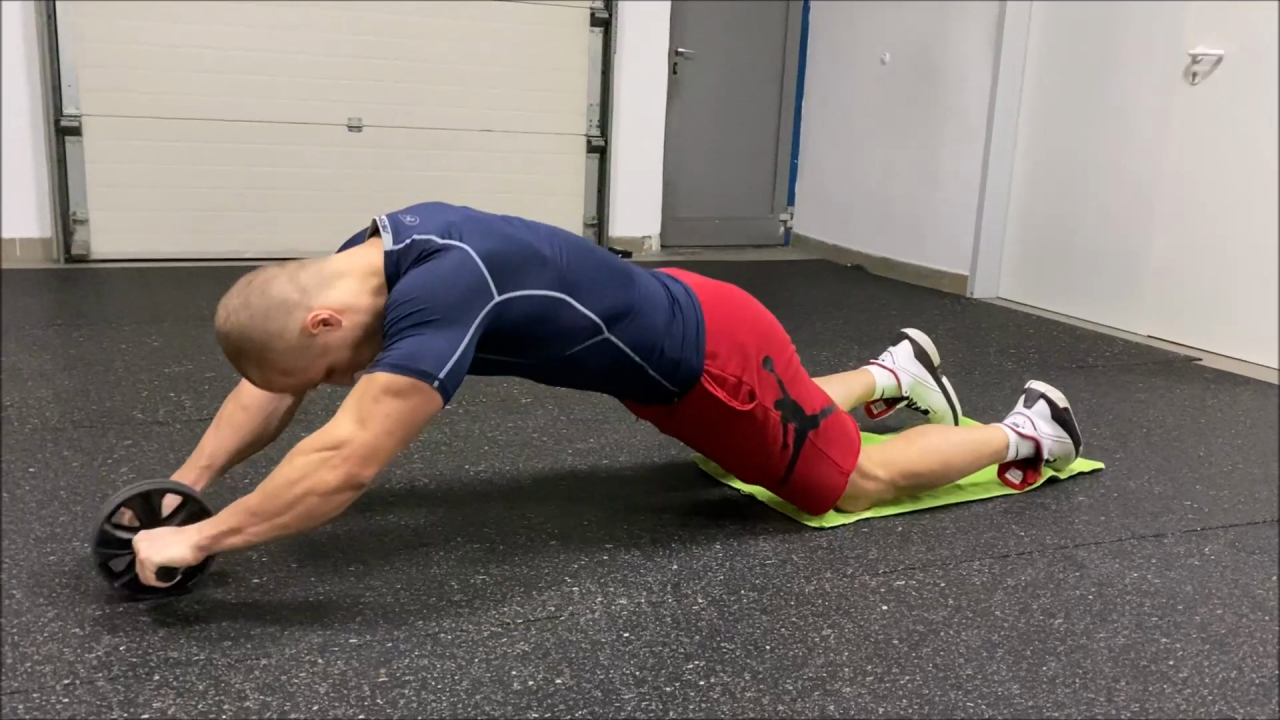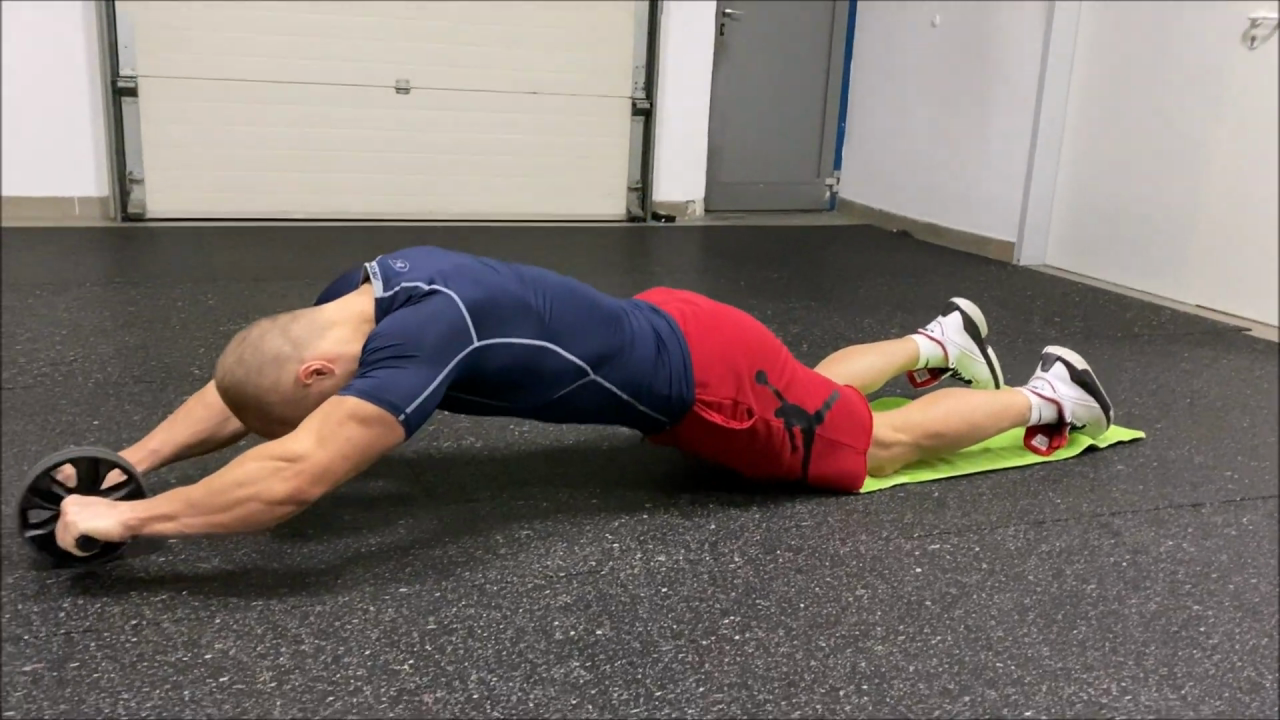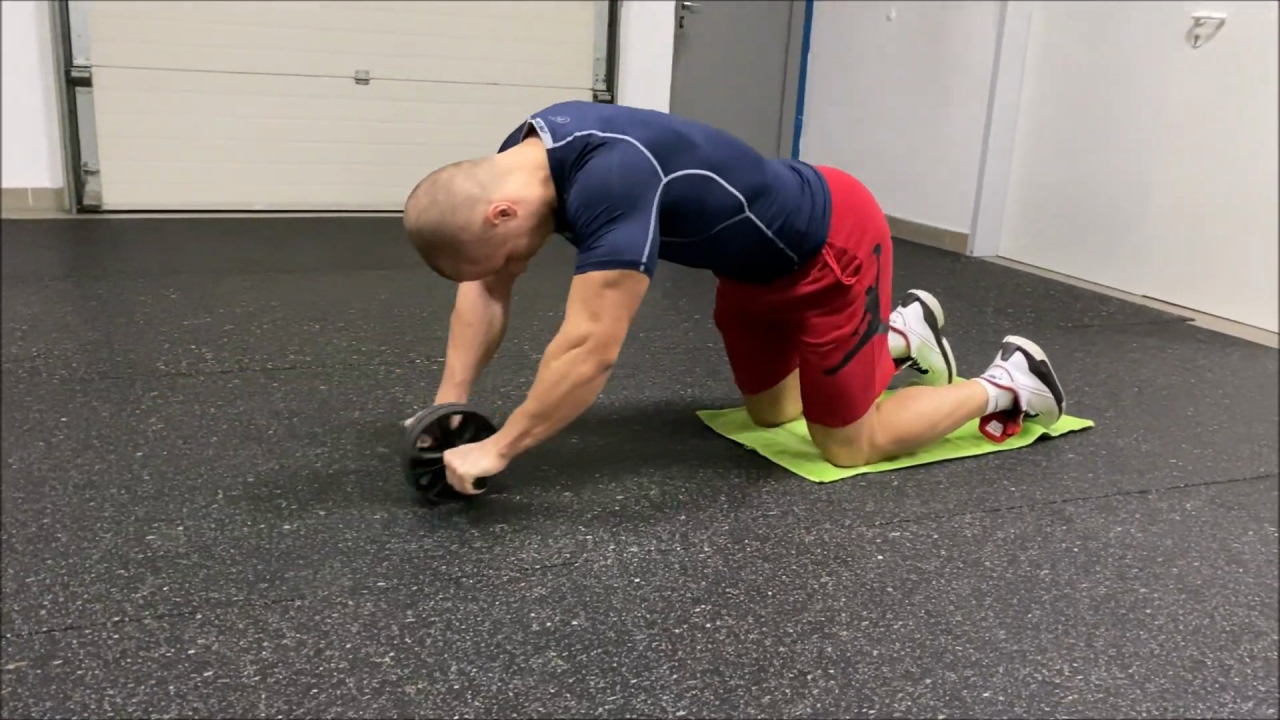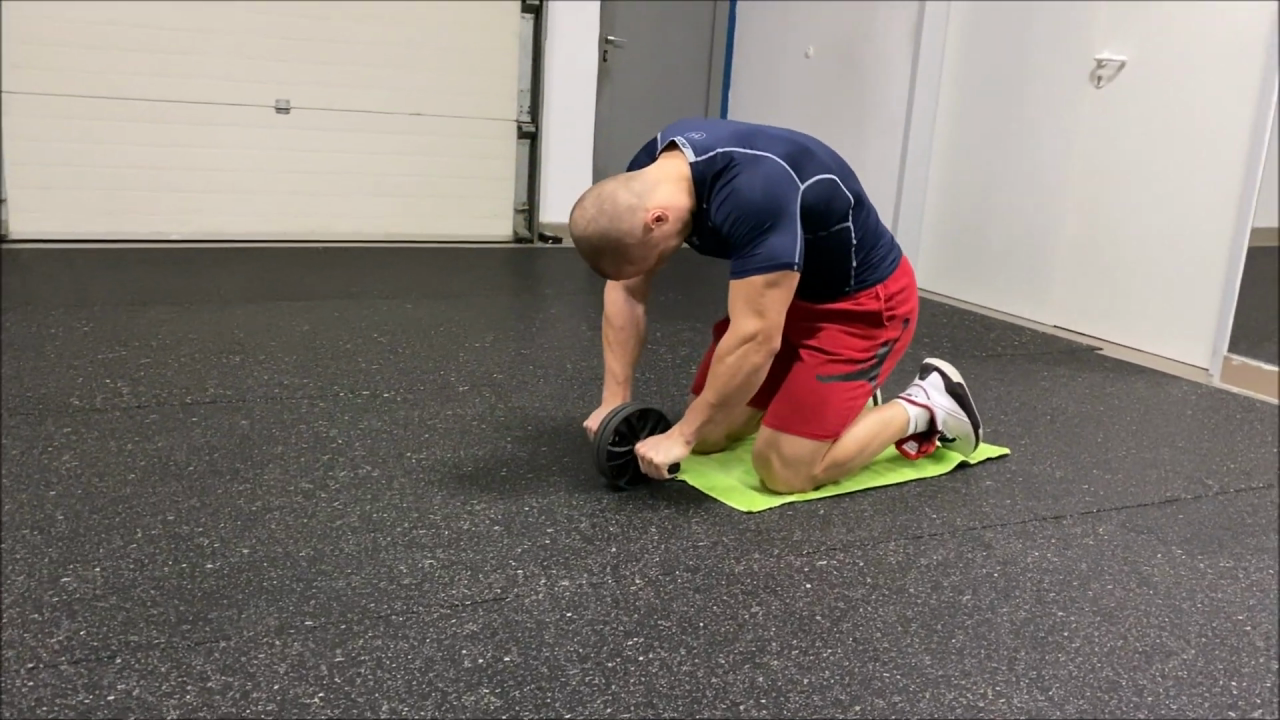
dt=1s
person 1, frame 1
left shoulder: (436, 288)
right shoulder: (366, 261)
left elbow: (348, 462)
right elbow: (268, 385)
left wrist: (202, 540)
right wrist: (186, 484)
left hip: (710, 351)
right hip: (664, 339)
left knee: (852, 481)
right knee: (788, 432)
left ankle: (1023, 432)
right ankle: (894, 372)
person 1, frame 2
left shoulder: (419, 335)
right shoulder: (365, 288)
left elbow: (292, 475)
right elbow: (241, 390)
left wrist: (127, 517)
right wrist: (130, 459)
left hip: (700, 377)
right hip: (666, 330)
left knee: (875, 444)
right knee: (817, 396)
left ankle: (1047, 395)
right ankle: (939, 340)
person 1, frame 3
left shoulder: (611, 182)
right shoulder: (520, 161)
left elbow: (590, 351)
right elbow: (484, 292)
left wrist: (496, 449)
right wrist: (449, 399)
left hip: (831, 243)
right hip: (764, 248)
left knee: (848, 443)
right knee: (771, 413)
left ankle: (1005, 385)
right ankle: (899, 334)
person 1, frame 4
left shoulder: (754, 192)
right shoulder: (647, 177)
left elbow: (755, 338)
right elbow: (625, 293)
left wrist: (680, 436)
right wrist: (614, 400)
left hip: (863, 300)
right hip: (787, 290)
left knee: (783, 469)
right knee: (709, 436)
left ankle: (922, 407)
right ankle: (839, 382)
